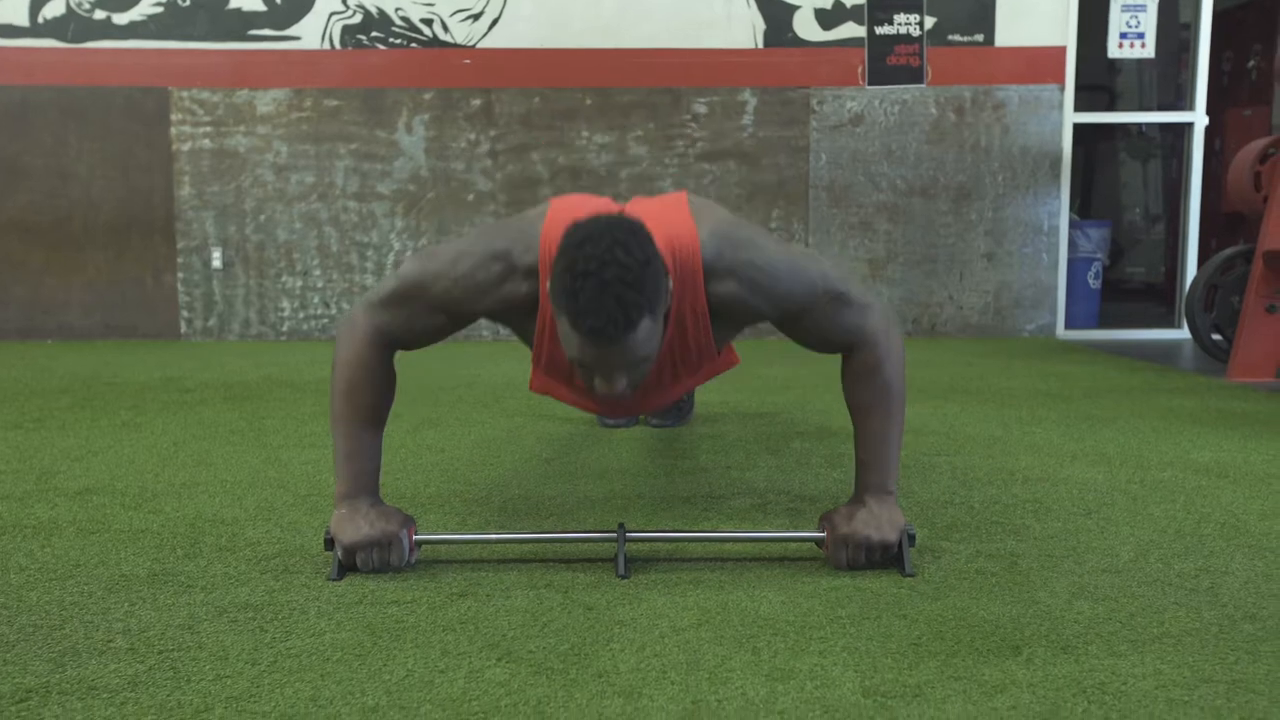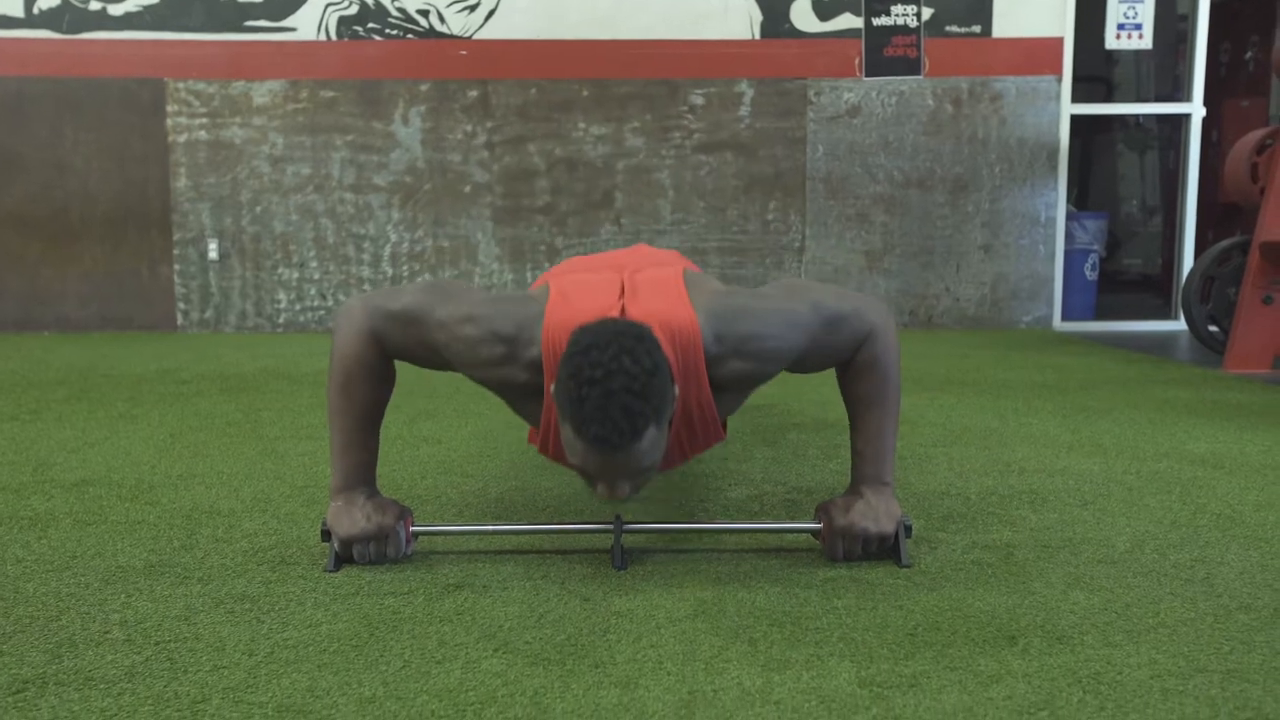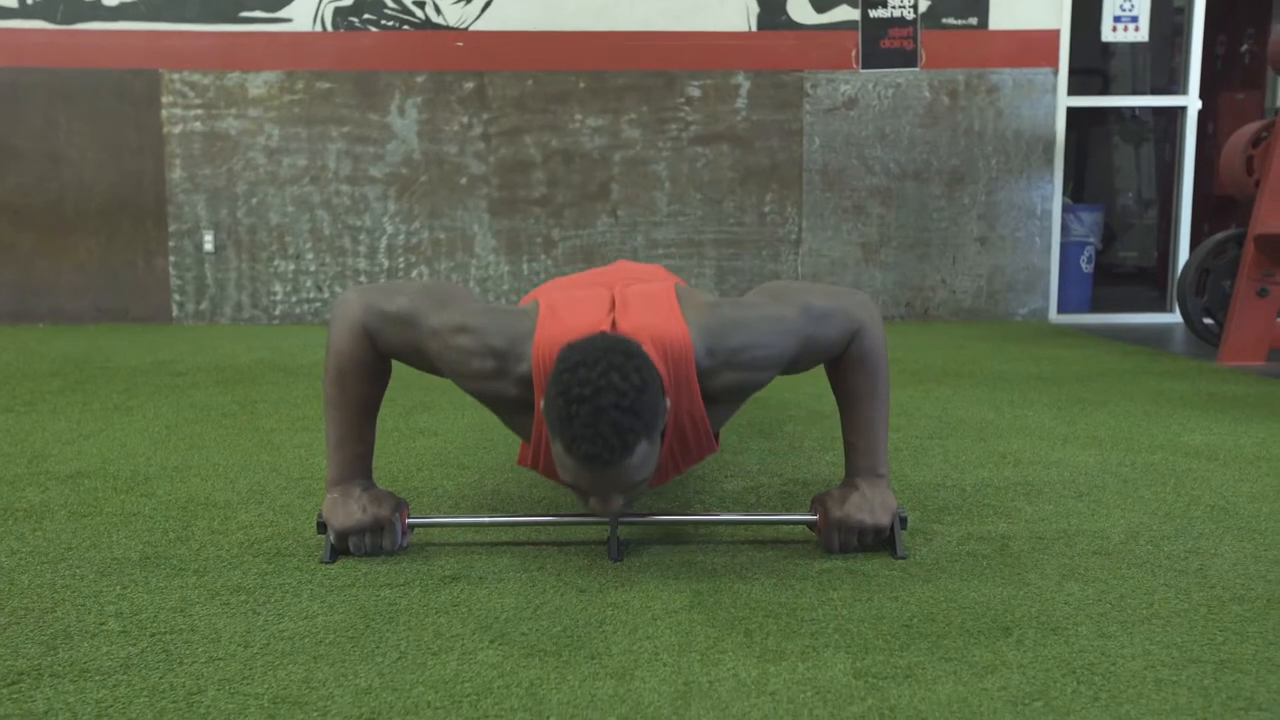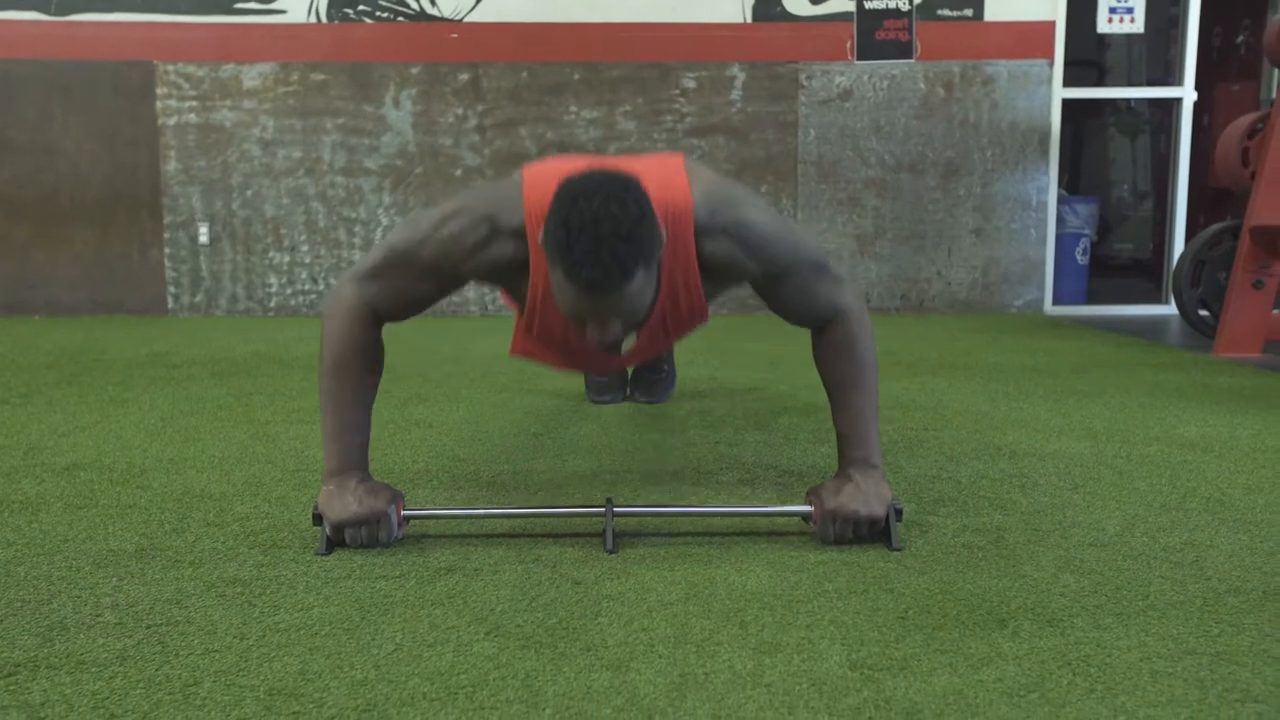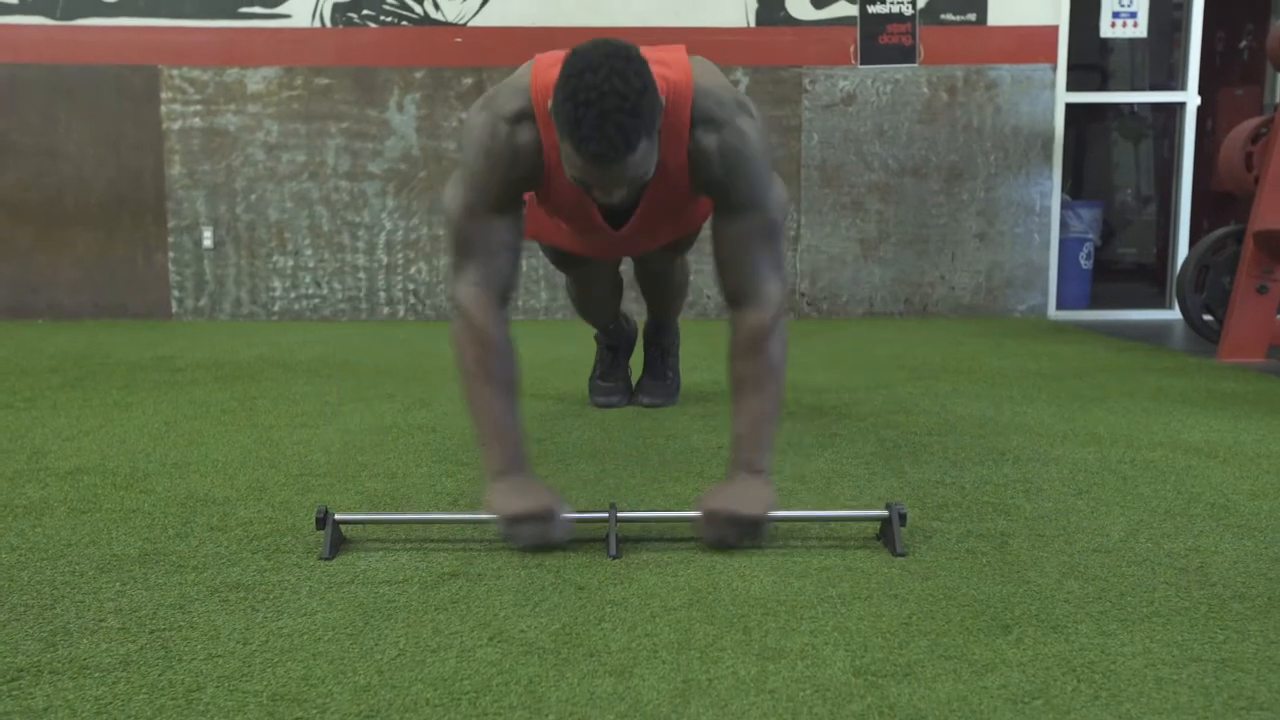
dt=0.3s
person 1, frame 1
left shoulder: (731, 270)
right shoulder: (507, 271)
left elbow: (874, 334)
right elbow: (364, 329)
left wrist: (877, 497)
right wrist: (354, 500)
left ankle: (678, 381)
person 1, frame 2
left shoulder: (723, 346)
right shoulder: (516, 352)
left elbow: (871, 324)
right elbow: (360, 318)
left wrist: (874, 486)
right wrist: (351, 491)
person 1, frame 3
left shoulder: (714, 359)
right shoulder: (509, 363)
left elbow: (859, 318)
right elbow: (355, 314)
left wrist: (869, 479)
right wrist: (347, 484)
person 1, frame 4
left shoulder: (722, 227)
right shoulder: (495, 228)
left elbow: (842, 314)
right elbow: (351, 302)
left wrist: (861, 468)
right wrist: (345, 475)
right hip: (547, 270)
left ankle: (653, 354)
right ankle: (597, 359)
person 1, frame 5
left shoulder: (722, 129)
right shoulder: (506, 127)
left elbow: (757, 302)
right elbow: (479, 299)
left wrist: (749, 470)
right wrist: (508, 474)
left ankle: (663, 337)
right ankle: (611, 338)
